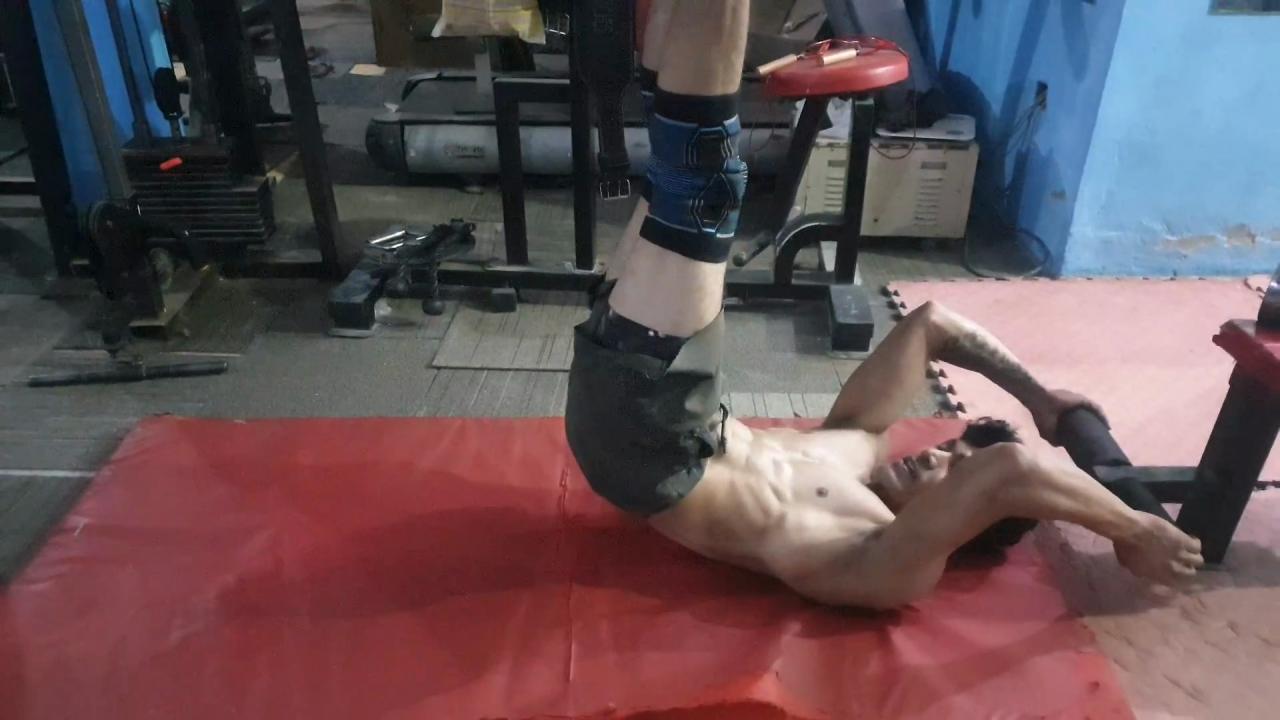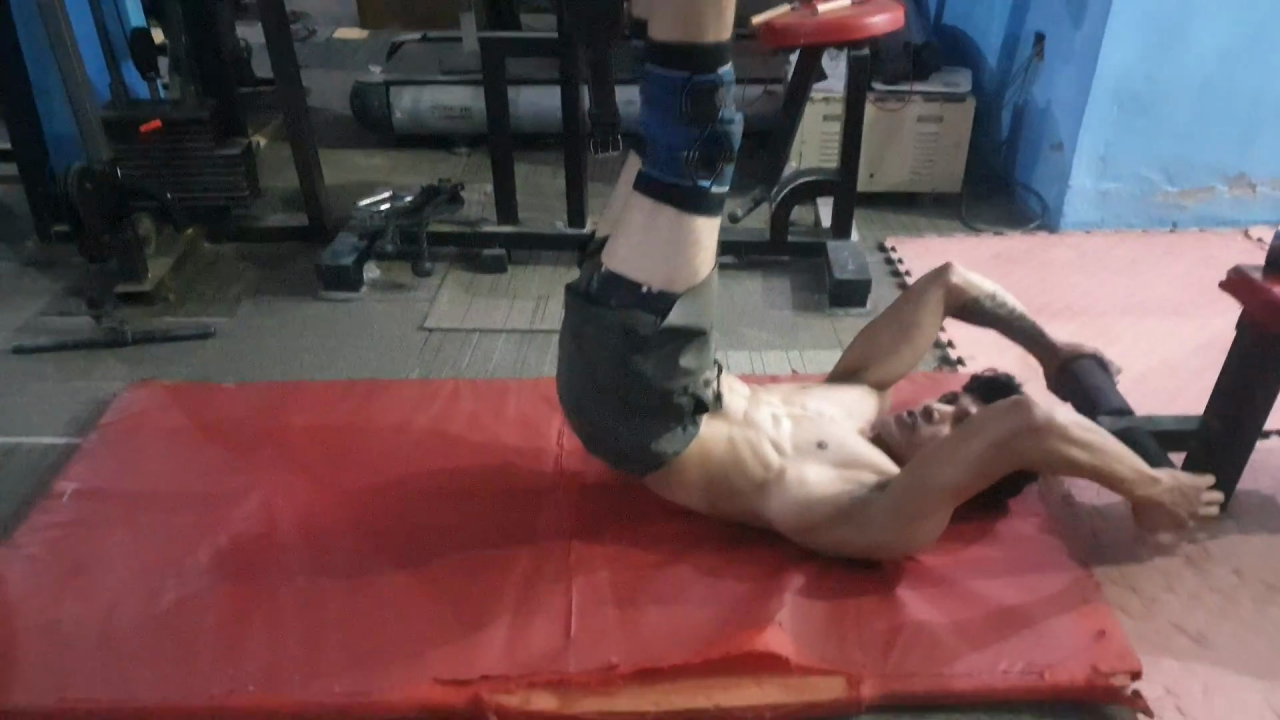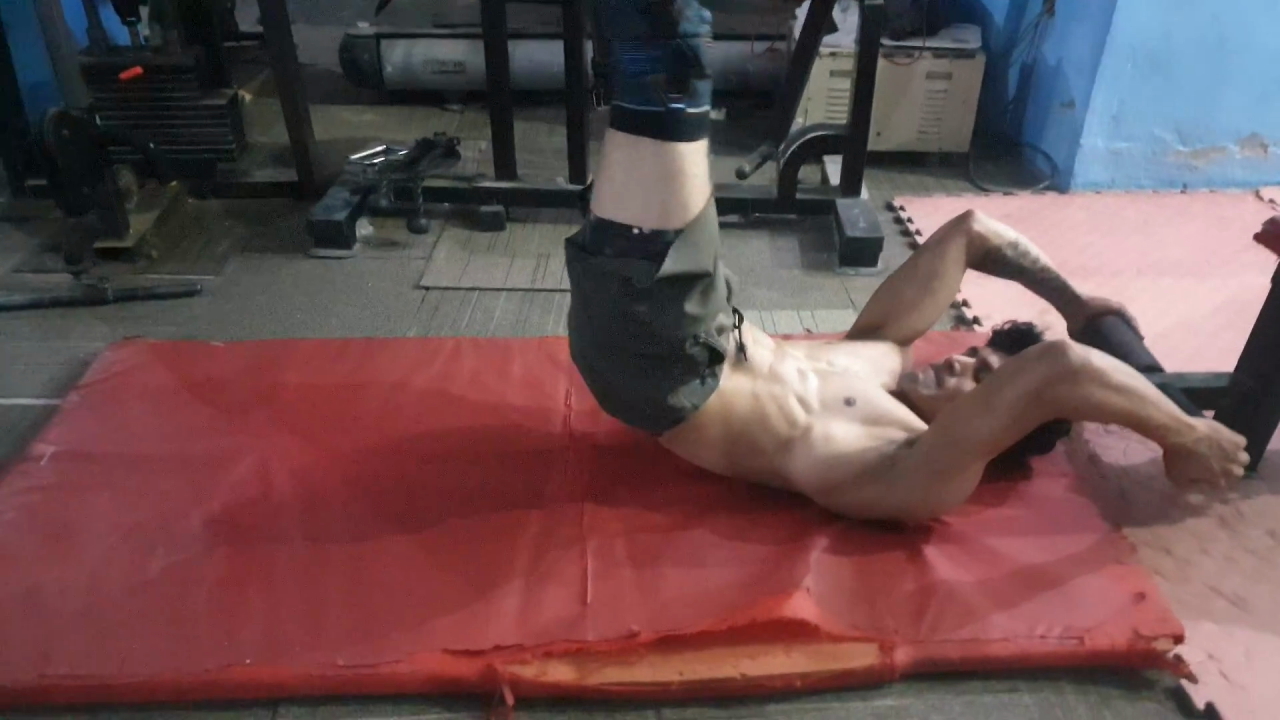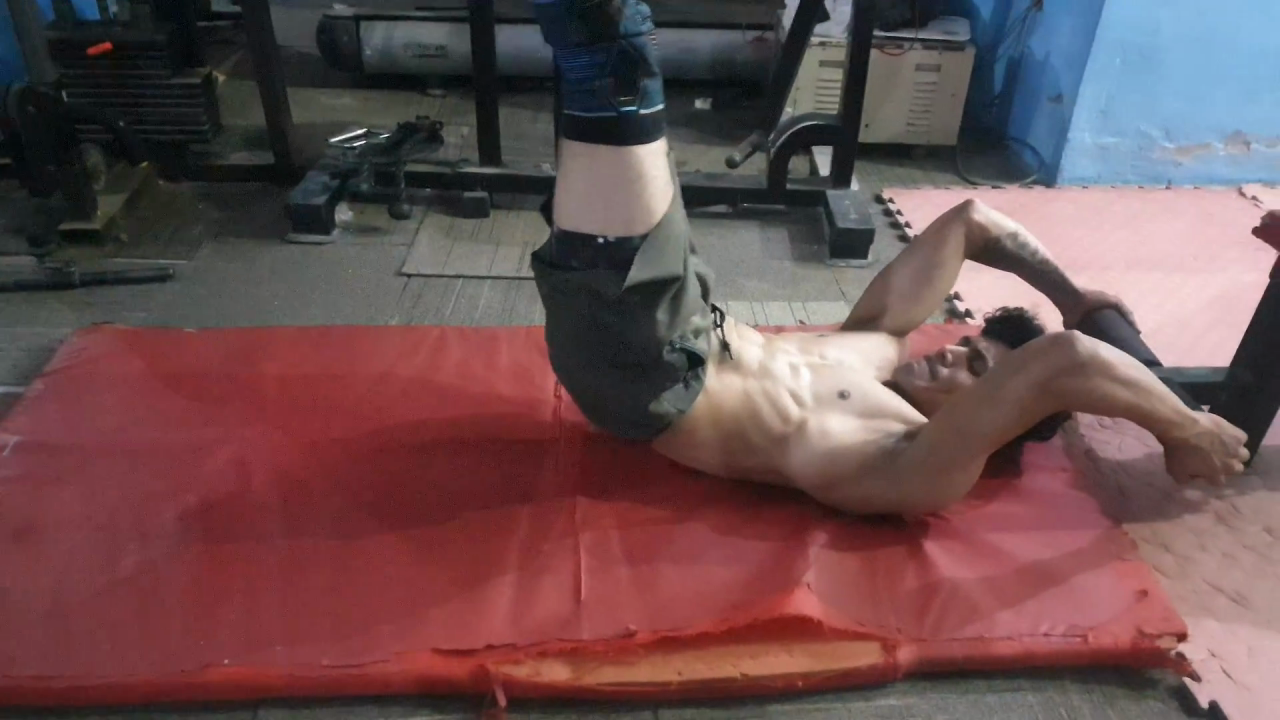
dt=0.5s
person 1, frame 1
left shoulder: (898, 569)
right shoulder: (857, 448)
right elbow: (931, 323)
left wrist: (1135, 532)
right wrist: (1038, 397)
left hip: (639, 437)
right hip: (639, 417)
person 1, frame 2
left shoulder: (899, 520)
right shoulder: (859, 403)
right elbow: (948, 283)
left wrist: (1151, 489)
right wrist: (1050, 350)
left hip: (633, 395)
right hip: (627, 361)
person 1, frame 3
left shoulder: (929, 480)
right shoulder: (882, 360)
right elbow: (970, 232)
left wrist: (1186, 439)
right wrist: (1075, 305)
left hip: (656, 363)
right hip: (681, 334)
person 1, frame 4
left shoulder: (929, 474)
right shoulder: (878, 350)
right elbow: (970, 221)
left wrist: (1187, 432)
right wrist: (1073, 297)
left hip: (642, 371)
right hip: (692, 334)
